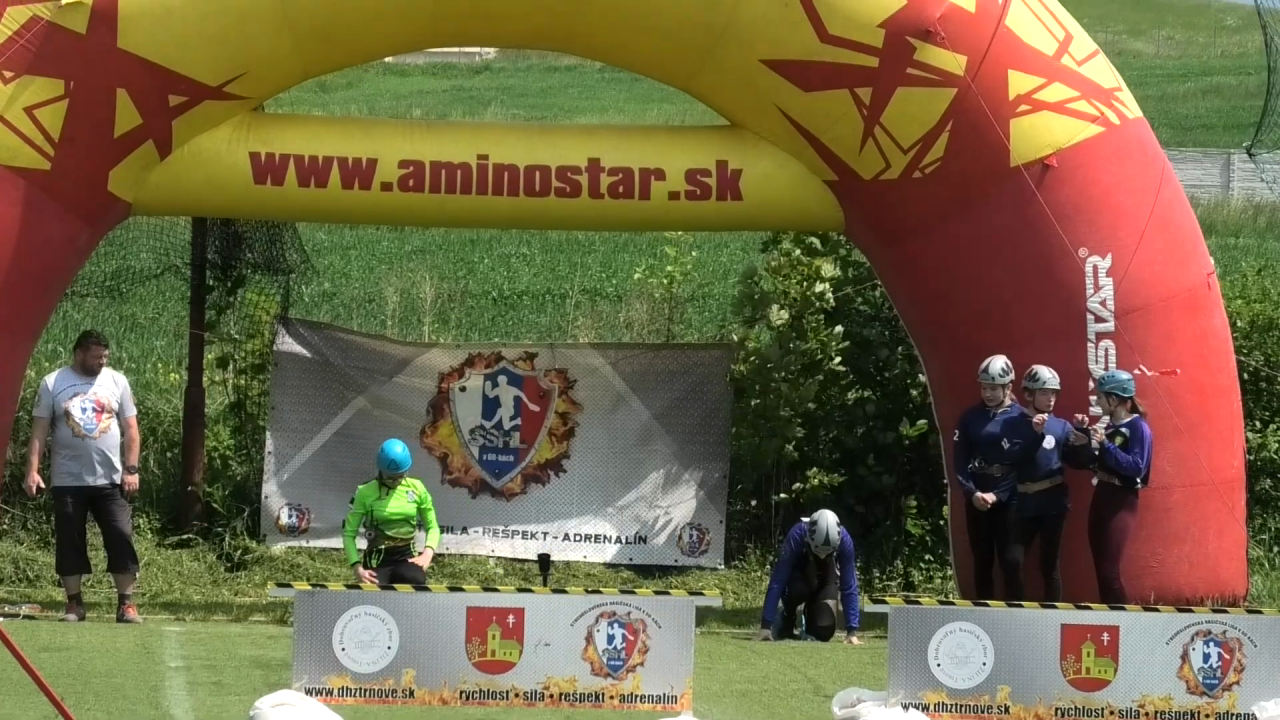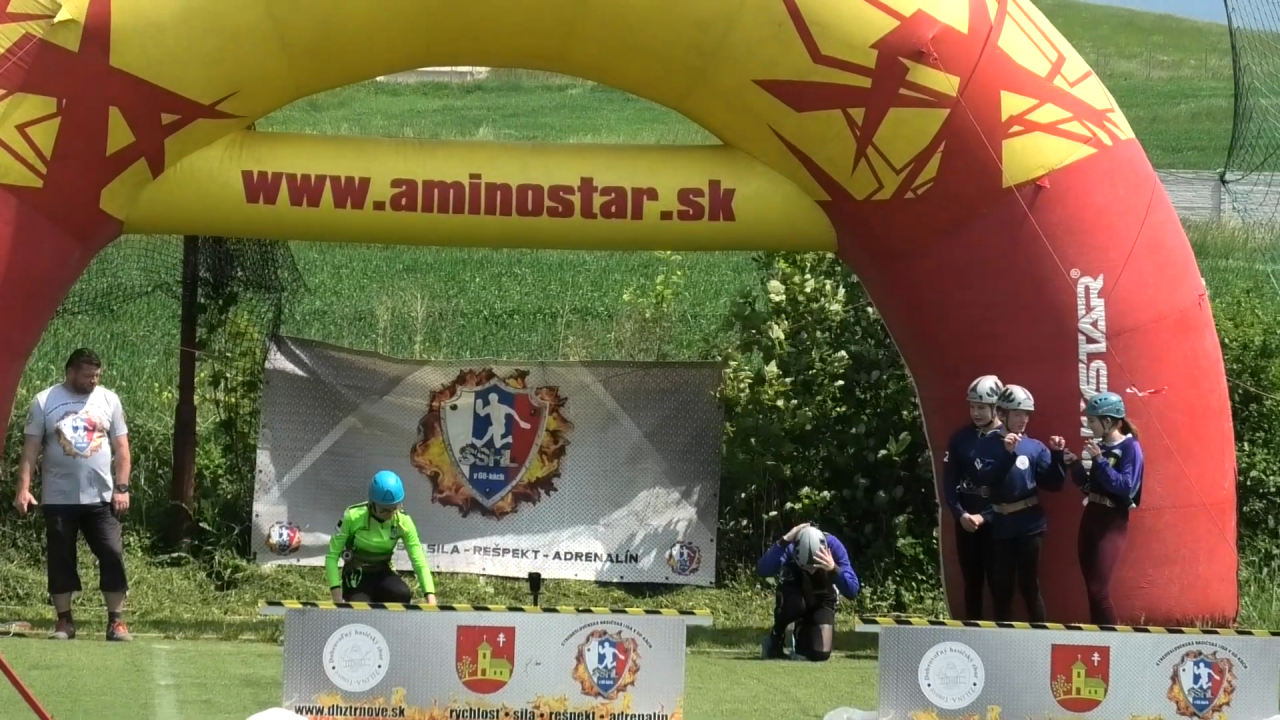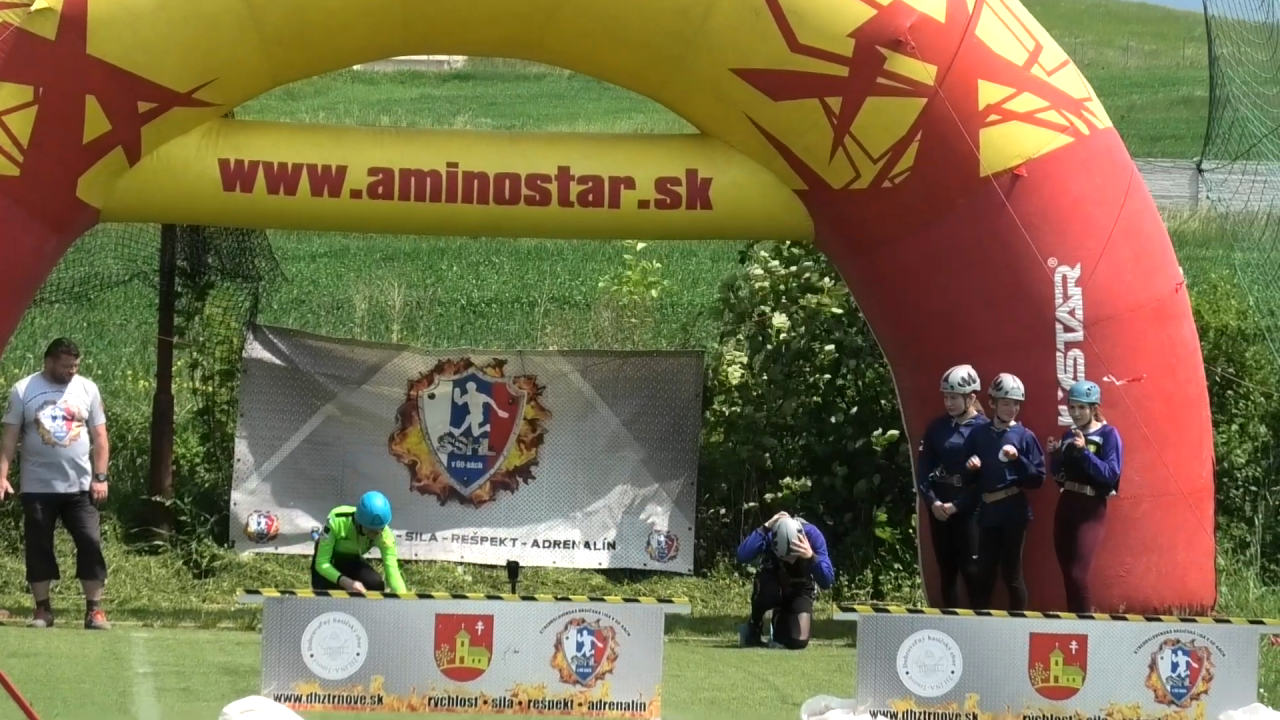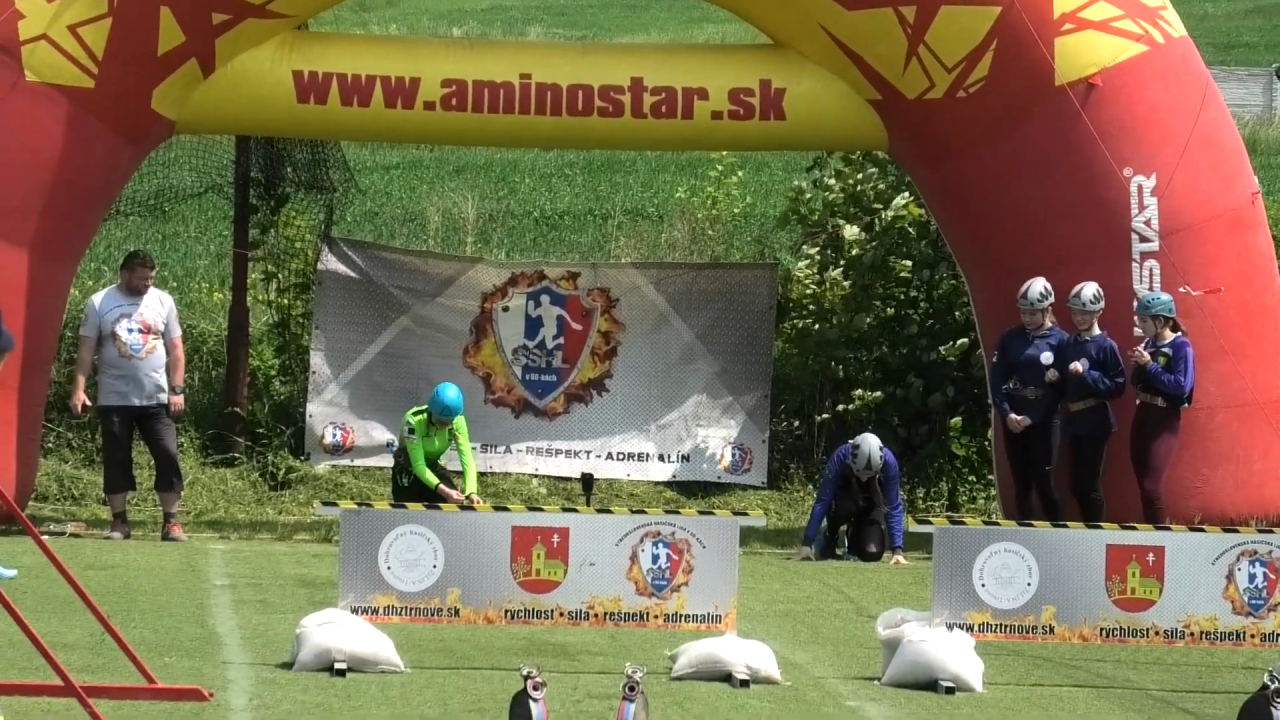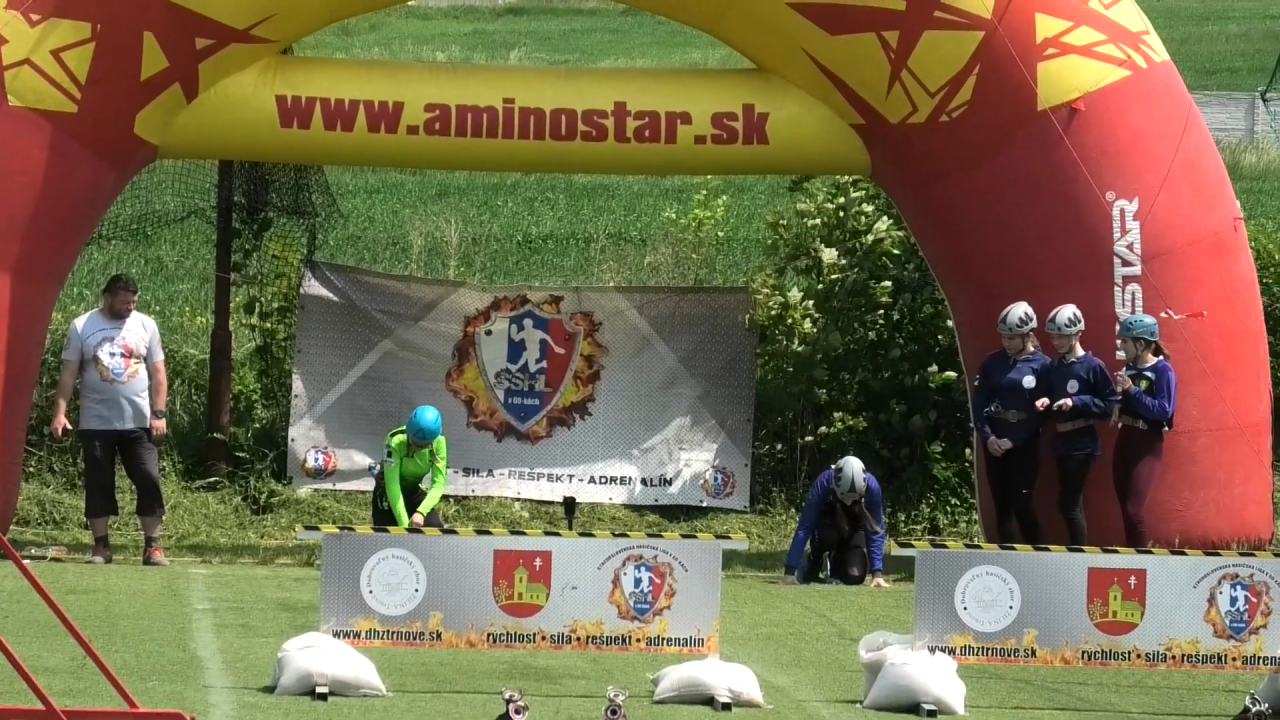
dt=0.7s
person 1, frame 1
left shoulder: (117, 381)
right shoulder: (52, 383)
left elbow: (130, 428)
right elbow: (39, 431)
left wrist: (131, 469)
right wrist: (32, 470)
left hip: (110, 480)
right hip: (67, 481)
left knee: (121, 538)
right knee: (69, 542)
left ankle: (126, 603)
right ankle: (74, 603)
person 1, frame 2
left shoulder: (109, 400)
right shoulder: (44, 401)
left elbow: (121, 447)
right elbow: (30, 448)
left wrist: (122, 488)
right wrist: (24, 488)
left hip: (101, 498)
right hip: (59, 499)
left knee: (112, 557)
right knee: (60, 559)
left ankle: (116, 621)
right ankle: (64, 621)
person 1, frame 3
left shoulder: (87, 388)
left elbow: (99, 436)
left wrist: (100, 477)
left hip: (79, 486)
right hip: (37, 487)
left knee: (90, 544)
right knee: (38, 548)
left ankle: (94, 609)
right ankle: (42, 609)
person 1, frame 4
left shoulder: (163, 301)
right shoulder: (99, 302)
left elbow: (175, 349)
right elbow: (86, 350)
left wrist: (176, 390)
right wrist: (78, 388)
left hip: (156, 399)
right hip: (114, 399)
left knee: (168, 457)
right knee: (116, 460)
left ankle: (171, 521)
right ankle: (119, 521)
person 1, frame 5
left shoulder: (146, 325)
right shoulder: (82, 326)
left elbow: (158, 373)
right elbow: (68, 374)
left wrist: (159, 414)
right wrist: (59, 412)
left hip: (139, 422)
right hip: (96, 423)
left knee: (149, 481)
right knee: (98, 484)
left ankle: (152, 546)
right ankle: (101, 546)
person 2, frame 1
left shoulder: (1022, 418)
right shoulder: (970, 417)
right elbow: (959, 460)
left wrist: (997, 495)
right wrist: (972, 492)
left hip: (1009, 498)
right hip: (975, 497)
left knee: (1009, 560)
right knee: (981, 560)
person 2, frame 2
right shoulder: (961, 438)
right elbow: (949, 481)
left wrist: (984, 516)
right wrist: (960, 514)
right hip: (965, 518)
right knee: (971, 580)
person 2, frame 3
right shoulder: (936, 427)
right elbow: (923, 469)
left wrist: (956, 505)
right wrist: (932, 501)
left hip: (970, 508)
right hip: (939, 506)
left knee: (970, 570)
right knee: (946, 570)
person 2, frame 4
left shoulder: (1060, 340)
right shoulder: (1010, 338)
left elbow: (1059, 389)
right elbow: (996, 380)
left wrist: (1031, 418)
right wrist: (1006, 413)
left hip: (1044, 418)
right hip: (1012, 416)
left knee: (1042, 481)
right knee: (1020, 481)
person 2, frame 5
left shoulder: (1042, 365)
right shoulder: (992, 362)
left elbow: (1040, 412)
right elbow: (978, 403)
left wrist: (1012, 441)
right wrist: (987, 436)
left hip: (1025, 442)
right hip: (994, 440)
left knee: (1021, 504)
right knee: (1001, 504)
person 3, frame 1
left shoulder: (1061, 426)
right shoulder: (1015, 424)
left elbow: (1080, 462)
left wrist: (1082, 433)
right wrist: (1035, 433)
left hip: (1053, 502)
right hip: (1025, 503)
left knee: (1049, 565)
right knee: (1012, 560)
person 3, frame 2
left shoulder: (1035, 447)
left elbow: (1054, 484)
left wrist: (1058, 455)
right wrist: (1008, 453)
left hip: (1030, 523)
right hip: (1000, 524)
left knee: (1029, 585)
right knee: (1001, 586)
person 3, frame 3
left shoulder: (1025, 436)
right shoulder: (978, 434)
left elbow: (1037, 479)
right elbow: (967, 479)
left wrist: (1018, 460)
right wrist: (970, 469)
left hip: (1014, 512)
right hip: (987, 512)
left knee: (1012, 573)
right knee: (984, 573)
person 3, frame 4
left shoulder: (1106, 346)
right shoulder: (1068, 344)
left elbow: (1117, 387)
left wrist: (1085, 374)
left hip: (1096, 422)
right hip: (1073, 420)
left knee: (1090, 484)
right knee: (1076, 483)
person 3, frame 5
left shoulder: (1093, 366)
right shoulder: (1054, 366)
left elbow: (1110, 405)
left wrist: (1076, 402)
left hip: (1083, 442)
right hip: (1062, 441)
left knee: (1068, 503)
right knee: (1072, 503)
person 4, frame 1
left shoulder: (1138, 426)
right shoulder: (1110, 425)
left elbow: (1137, 467)
left wrist: (1105, 444)
right wrist: (1086, 442)
left hip: (1122, 501)
right hip: (1101, 495)
left knee: (1110, 570)
right knee: (1100, 568)
person 4, frame 2
left shoulder: (1130, 447)
right shoulder: (1100, 446)
left elbow: (1126, 487)
left wrist: (1100, 460)
right wrist: (1076, 465)
left hip: (1113, 521)
right hip: (1091, 516)
left knee: (1098, 589)
right knee: (1092, 588)
person 4, frame 3
left shoulder: (1108, 434)
right shoulder: (1068, 435)
left elbow: (1111, 474)
right elbow: (1058, 474)
left wrist: (1084, 451)
right wrist: (1055, 454)
left hip: (1091, 509)
right hip: (1066, 505)
left knee: (1077, 575)
right knee: (1067, 575)
person 4, frame 4
left shoulder: (1181, 345)
right shoulder: (1149, 344)
left elbow: (1180, 385)
left wrist: (1150, 365)
right wrist: (1138, 366)
left hip: (1165, 419)
right hip: (1142, 415)
left knee: (1151, 486)
right knee: (1142, 484)
person 4, frame 5
left shoulder: (1162, 370)
right shoulder: (1131, 367)
left elbow: (1163, 410)
left wrist: (1132, 390)
right wrist: (1118, 406)
left hip: (1147, 442)
right hip: (1125, 437)
left knee: (1133, 510)
right knee: (1124, 507)
